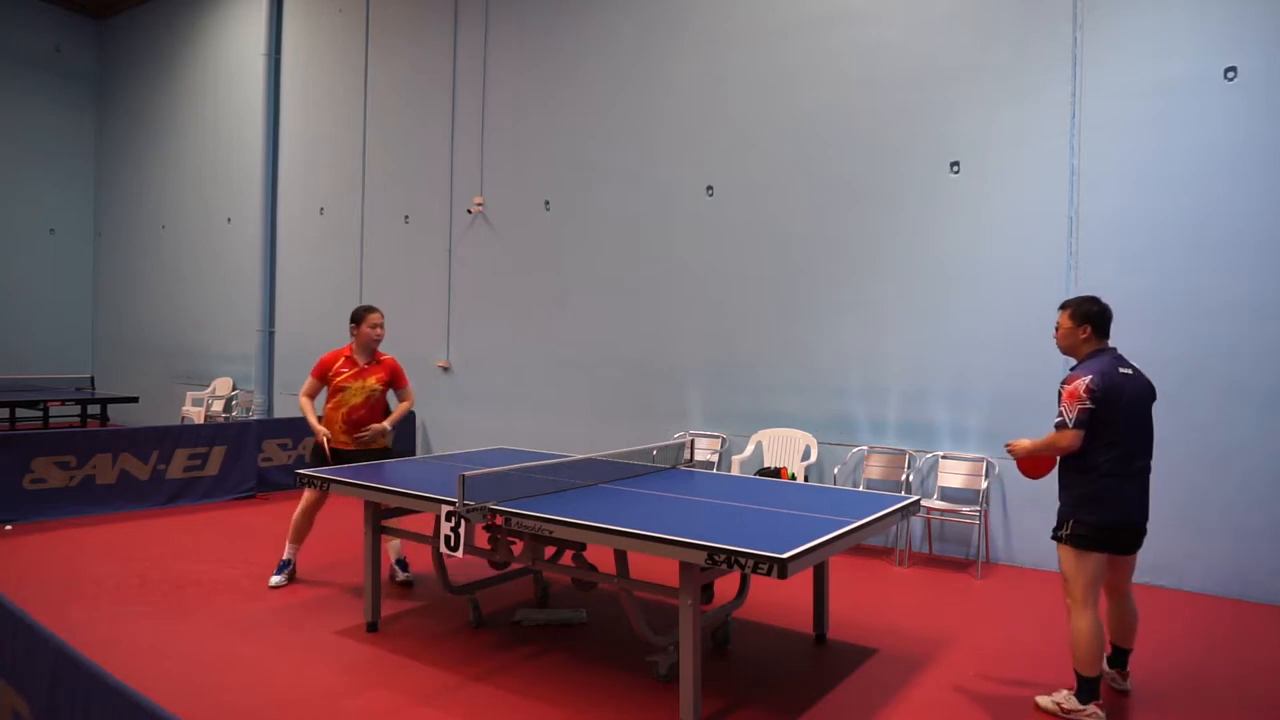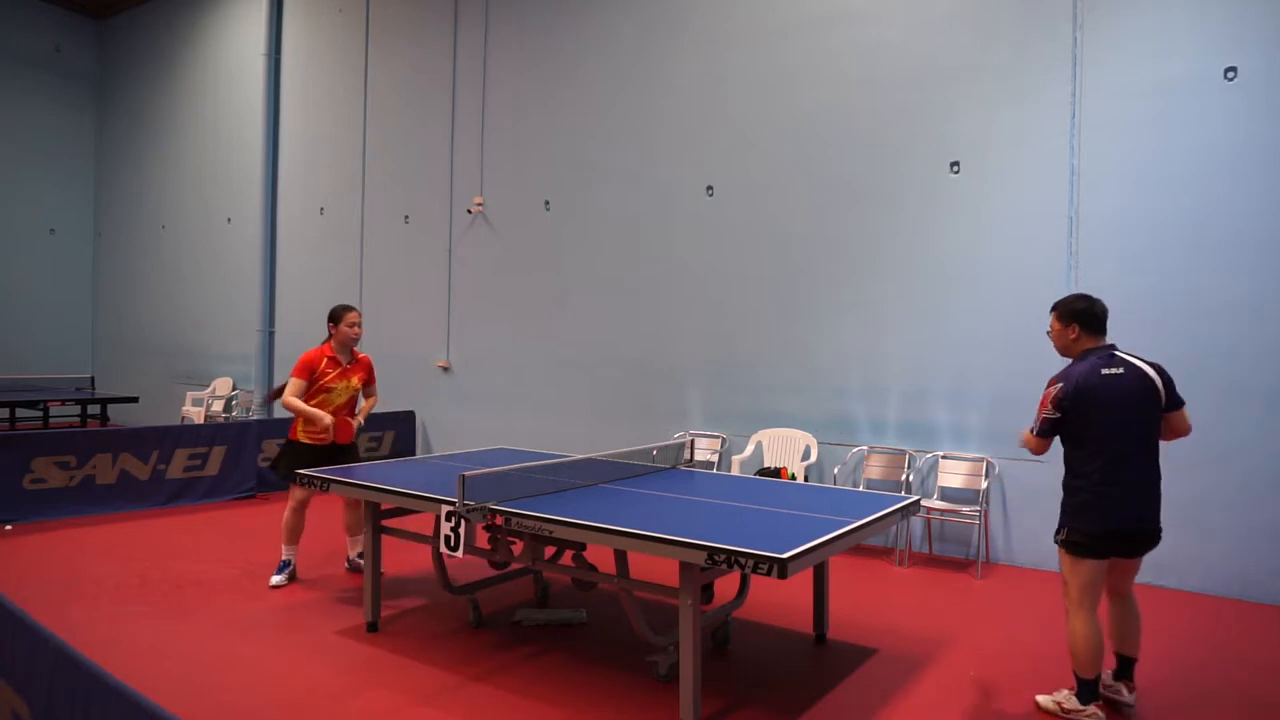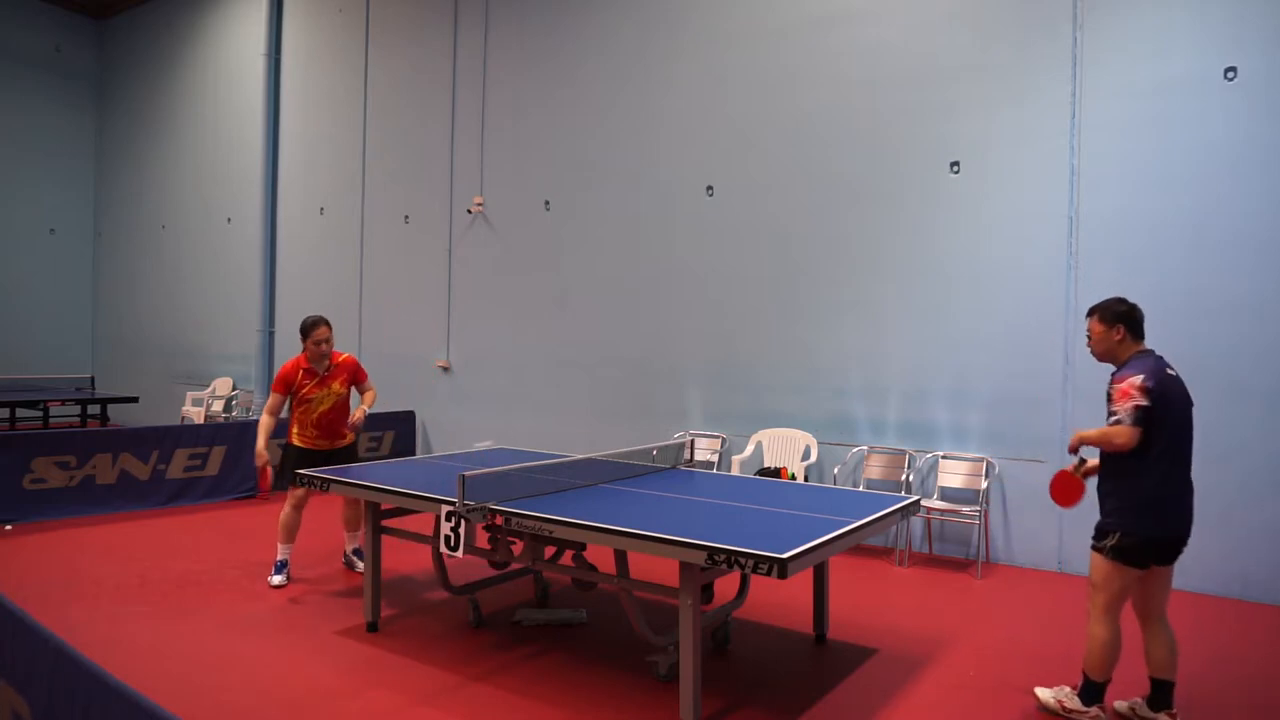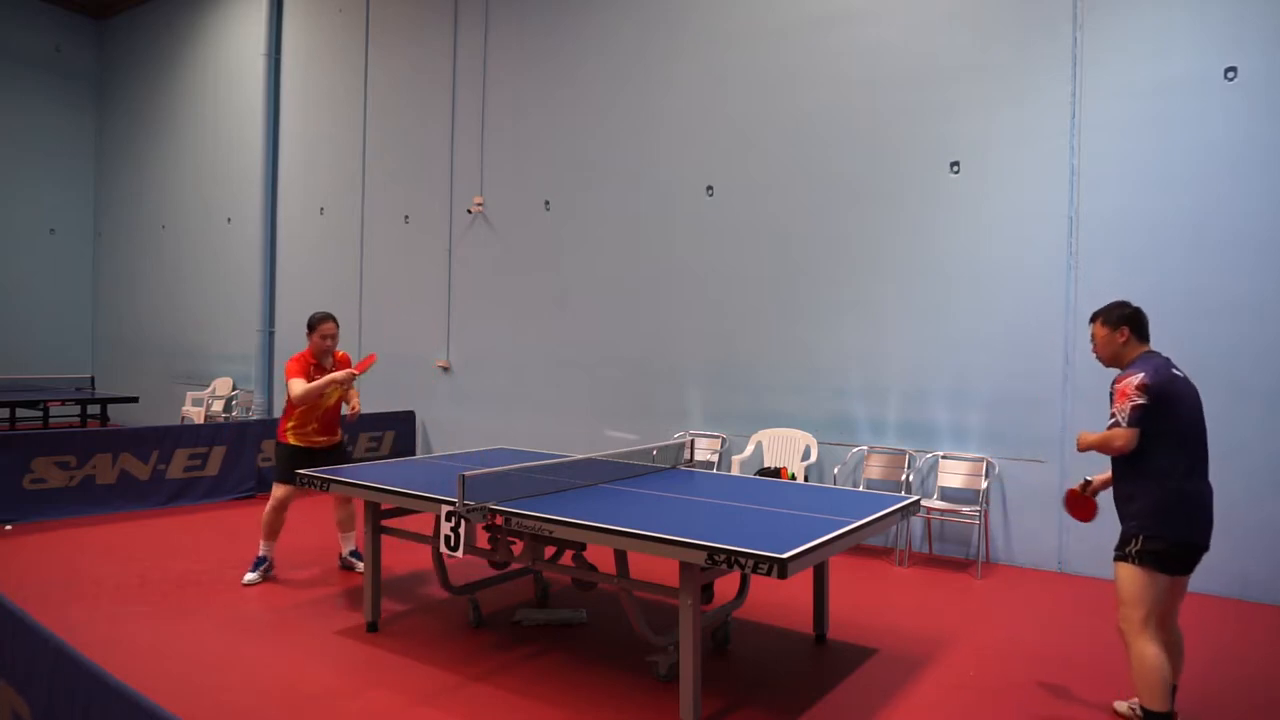
dt=0.5s
person 1, frame 1
left shoulder: (1083, 379)
right shoulder: (1139, 377)
left elbow: (1067, 442)
left wrist: (1029, 448)
left hip: (1088, 509)
right hip: (1133, 506)
left knee: (1081, 604)
right knee: (1119, 590)
right ankle: (1118, 668)
person 1, frame 2
left shoulder: (1065, 385)
right shoulder: (1150, 373)
left elbow: (1037, 445)
right elbow: (1179, 427)
left wrist: (1029, 436)
left hip: (1089, 514)
right hip: (1141, 512)
left knee: (1080, 607)
right knee: (1121, 592)
right ankle: (1123, 680)
person 1, frame 3
left shoulder: (1132, 378)
right shoulder: (1168, 376)
left elbow: (1125, 438)
left wrist: (1085, 437)
right wrist: (1097, 464)
left hip: (1133, 518)
right hip: (1171, 517)
left knee: (1101, 610)
right knee: (1153, 614)
person 1, frame 4
left shoulder: (1134, 379)
right shoulder: (1175, 378)
left elbow: (1121, 442)
left wrist: (1088, 441)
right wrist: (1106, 479)
left hip: (1155, 521)
right hip: (1191, 520)
left knee: (1136, 628)
right knee: (1161, 621)
person 2, frame 1
left shoulder: (389, 365)
right shoulder: (331, 360)
left elbow: (408, 401)
right elbow: (305, 396)
left wrist: (386, 426)
right wrist: (316, 426)
left hip: (372, 448)
right hip: (332, 445)
right knee: (310, 503)
left ankle: (398, 563)
right ankle: (288, 562)
person 2, frame 2
left shoulder: (364, 363)
right shoulder: (311, 359)
left elbow: (371, 396)
right elbow: (288, 400)
left wrist: (359, 418)
right wrist: (317, 414)
left hip: (343, 442)
right hip: (306, 442)
left knee: (354, 498)
right knee: (298, 500)
left ankle: (355, 557)
right ankle: (287, 563)
person 2, frame 3
left shoulder: (348, 364)
right shoulder: (290, 371)
left elbow: (369, 390)
right elbow: (270, 413)
left wrist: (362, 409)
right wrist: (261, 444)
left hip: (341, 443)
right hip: (303, 446)
left knee: (353, 495)
right knee: (296, 499)
left ankle: (352, 552)
right ankle: (282, 563)
person 2, frame 4
left shoulder: (344, 360)
right shoulder: (297, 364)
right elbow: (298, 396)
left wrist: (353, 399)
right wrist: (332, 378)
left hip: (331, 442)
right hip: (295, 442)
left knee: (344, 495)
right knee: (279, 499)
left ankle: (348, 554)
right ankle: (263, 560)
